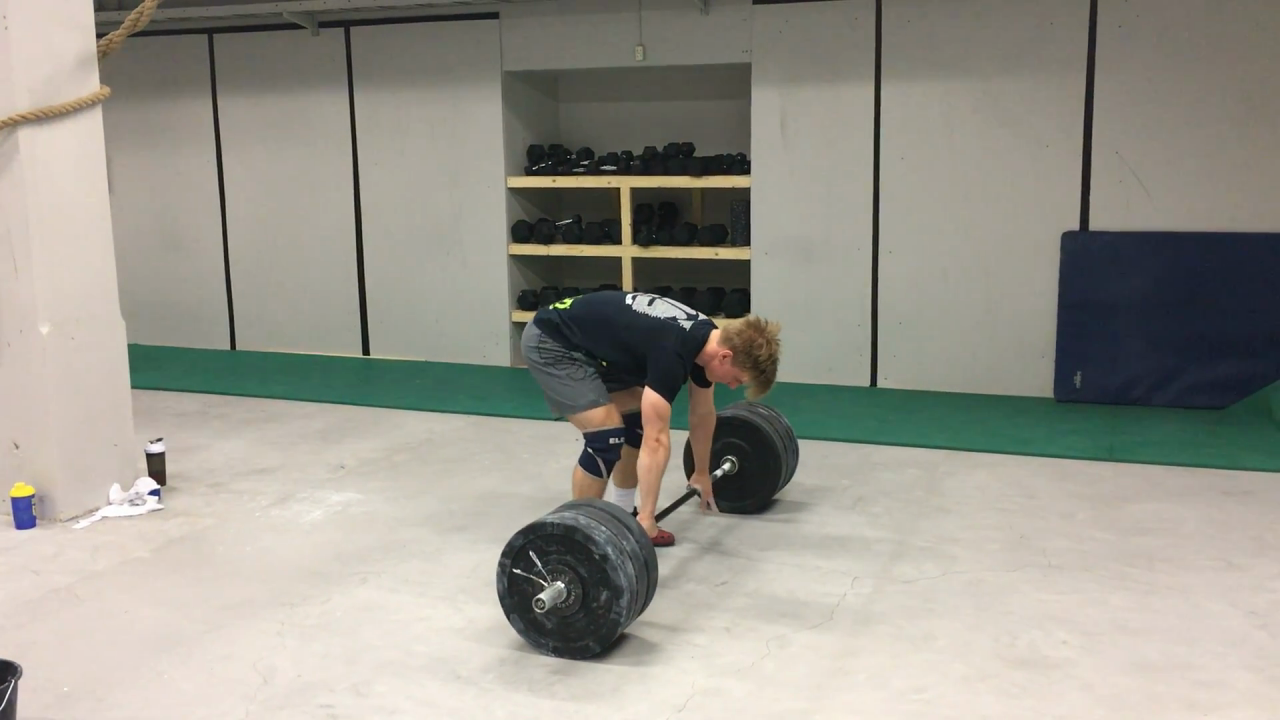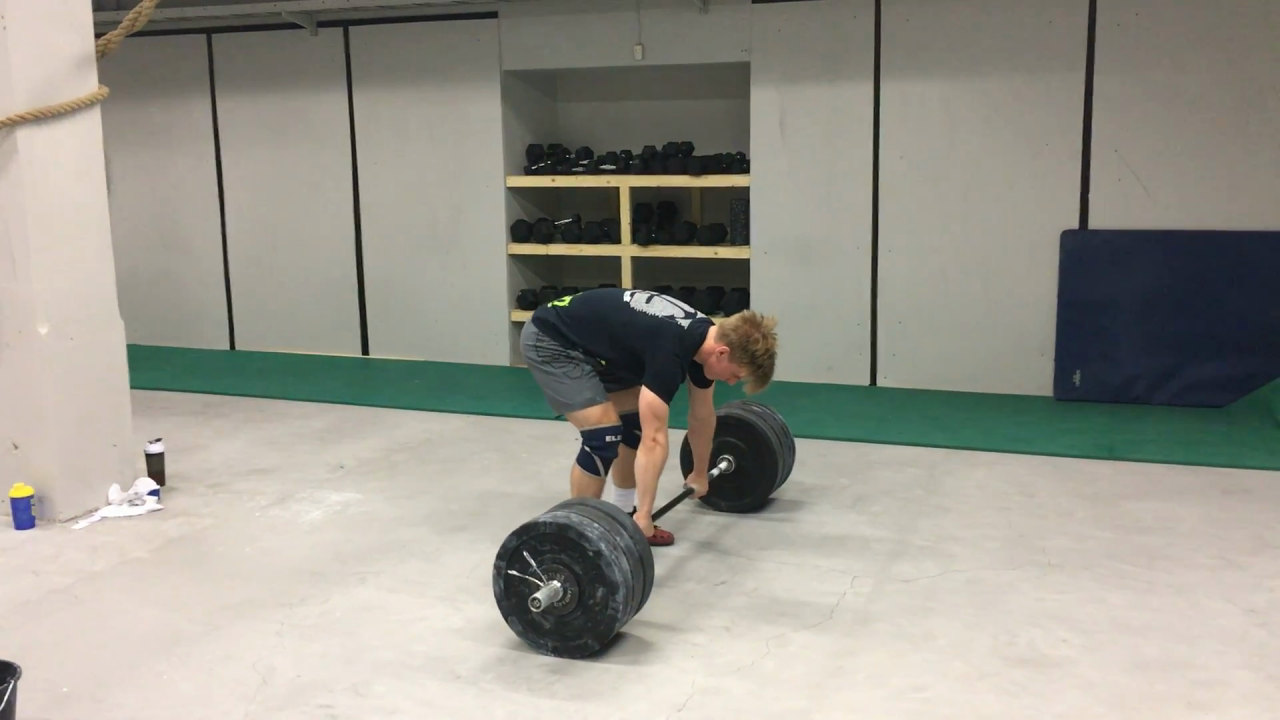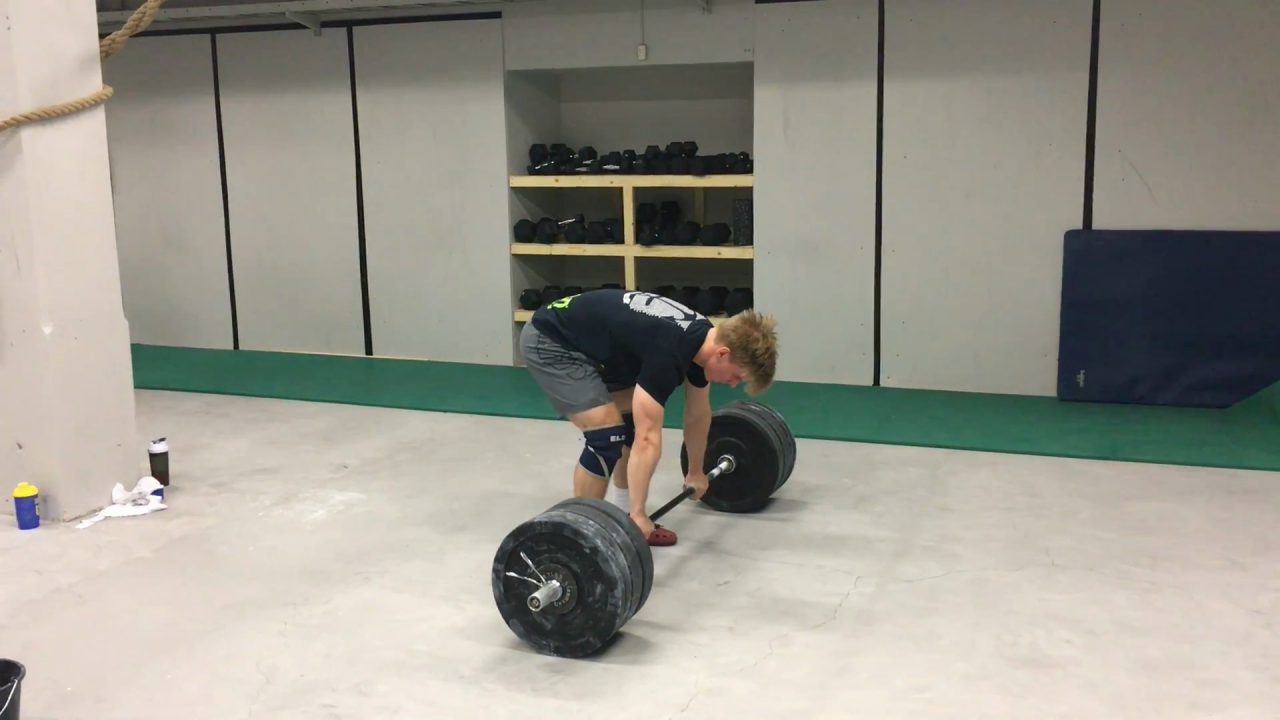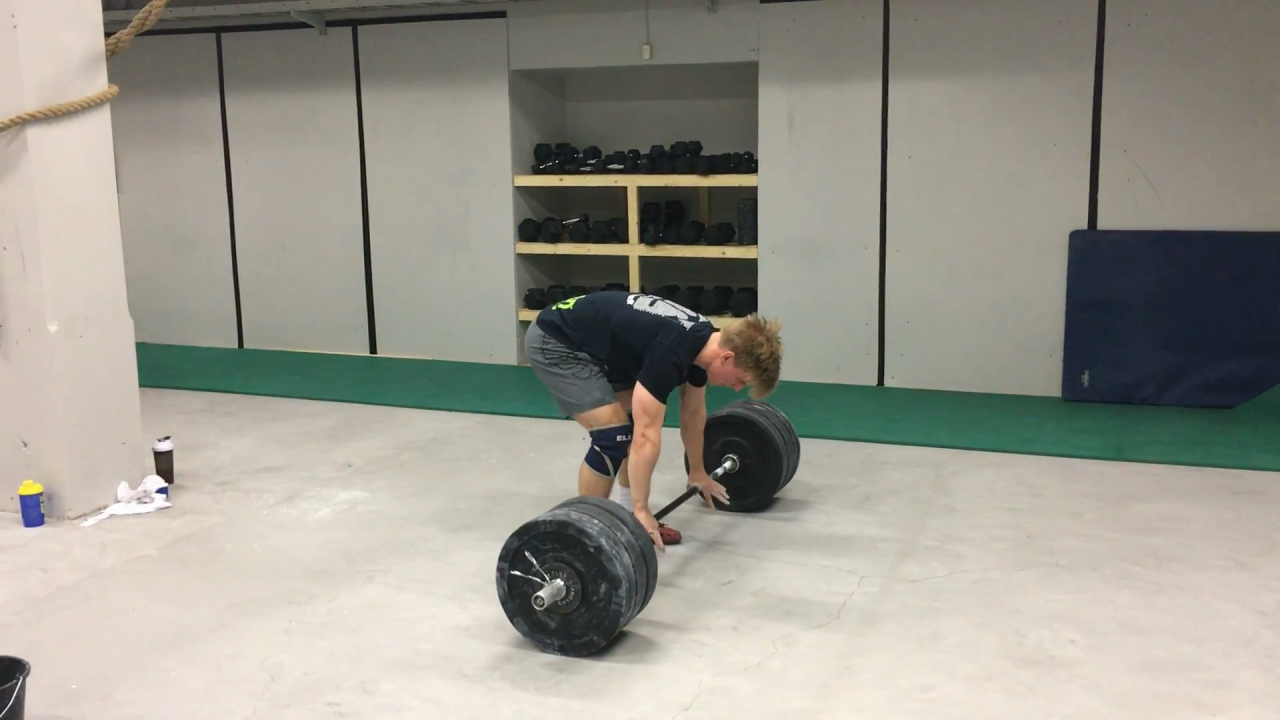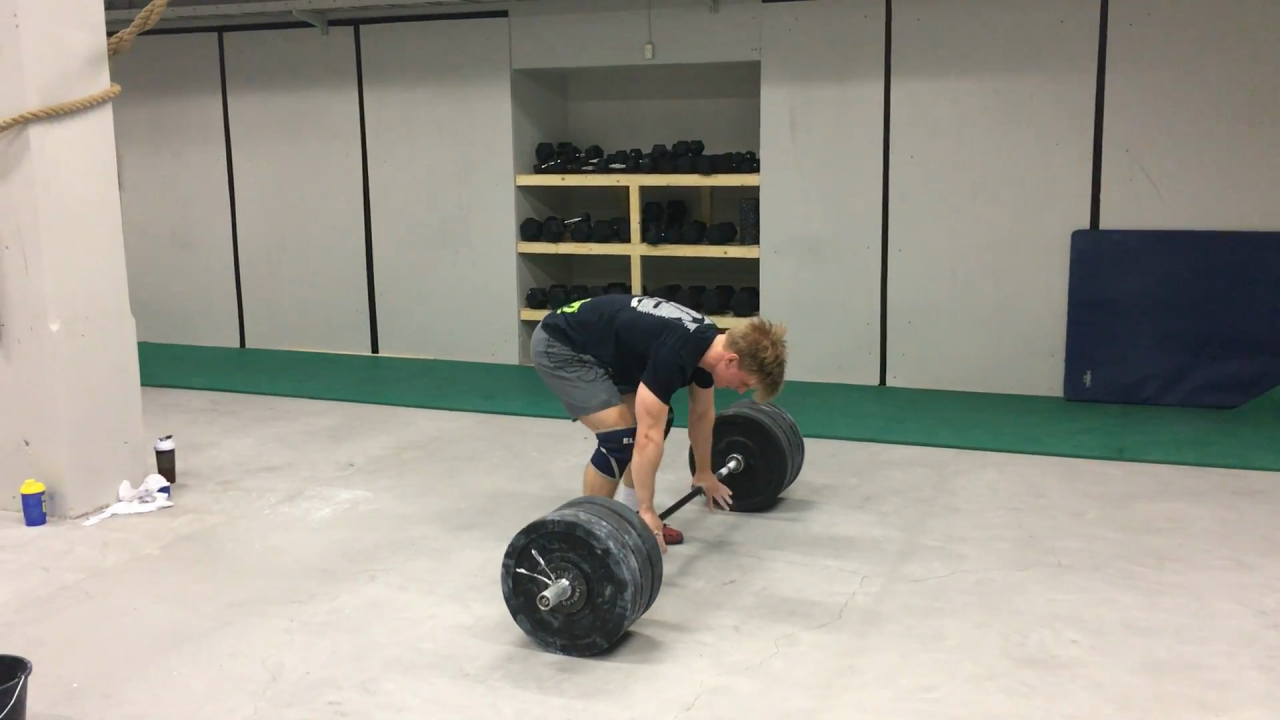
dt=0.3s
person 1, frame 1
left shoulder: (707, 338)
right shoulder: (672, 353)
left elbow: (702, 414)
right elbow: (656, 440)
left wrist: (702, 474)
right wrist: (646, 517)
left hip: (589, 340)
right hip: (550, 342)
left knee: (638, 422)
right knee: (606, 436)
person 1, frame 2
left shoulder: (705, 337)
right shoulder: (670, 351)
left elbow: (702, 415)
right elbow: (654, 439)
left wrist: (700, 473)
right wrist: (643, 516)
left hip: (589, 338)
right hip: (549, 341)
left knee: (637, 423)
right knee: (603, 435)
person 1, frame 3
left shoulder: (702, 338)
right shoulder: (669, 353)
left elbow: (697, 414)
right elbow: (648, 439)
left wrist: (696, 473)
right wrist: (638, 513)
left hip: (590, 340)
right hip: (550, 342)
left knee: (637, 422)
right knee: (606, 435)
person 1, frame 4
left shoulder: (704, 341)
right shoulder: (670, 352)
left elbow: (692, 413)
right elbow: (646, 436)
left wrist: (698, 472)
right wrist: (641, 510)
left hip: (592, 340)
right hip: (554, 342)
left knee: (646, 420)
right knee: (613, 434)
person 1, frame 5
left shoulder: (709, 343)
right shoulder: (675, 355)
left elbow: (701, 414)
right elbow: (648, 436)
left wrist: (704, 472)
right wrist: (647, 511)
left hip: (597, 343)
right hip: (559, 346)
left knee: (656, 422)
right knee: (620, 435)
